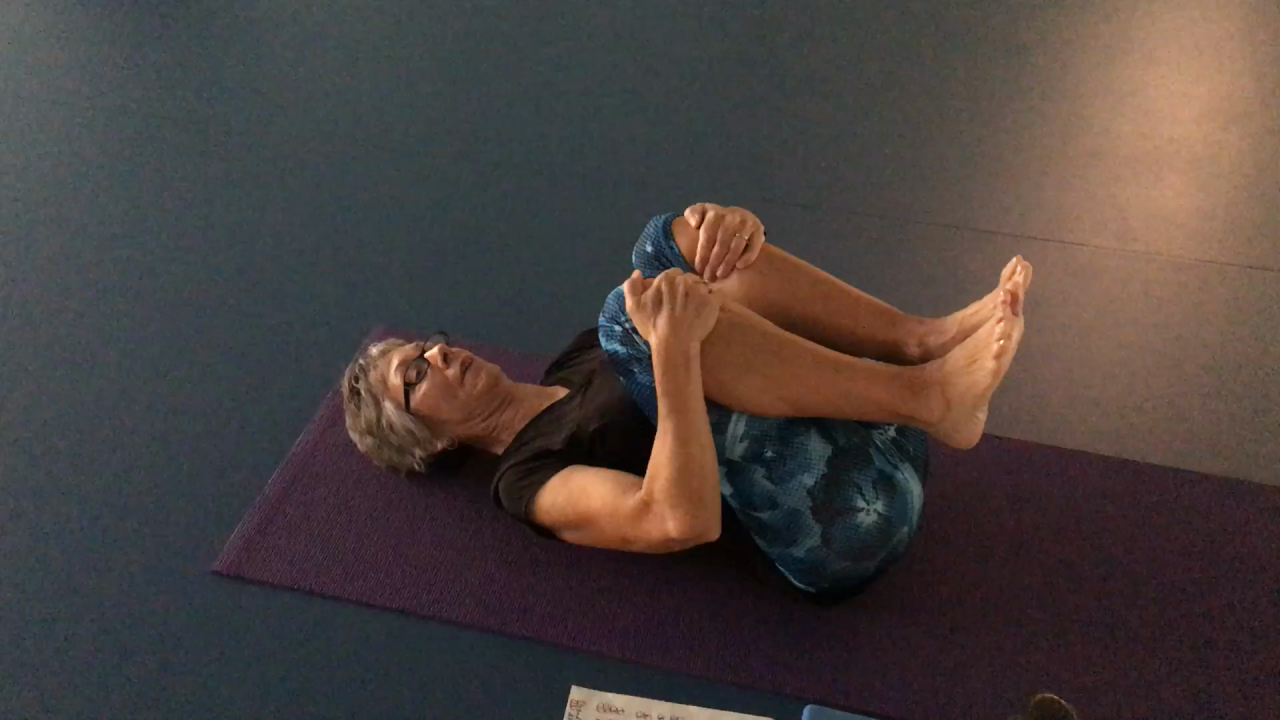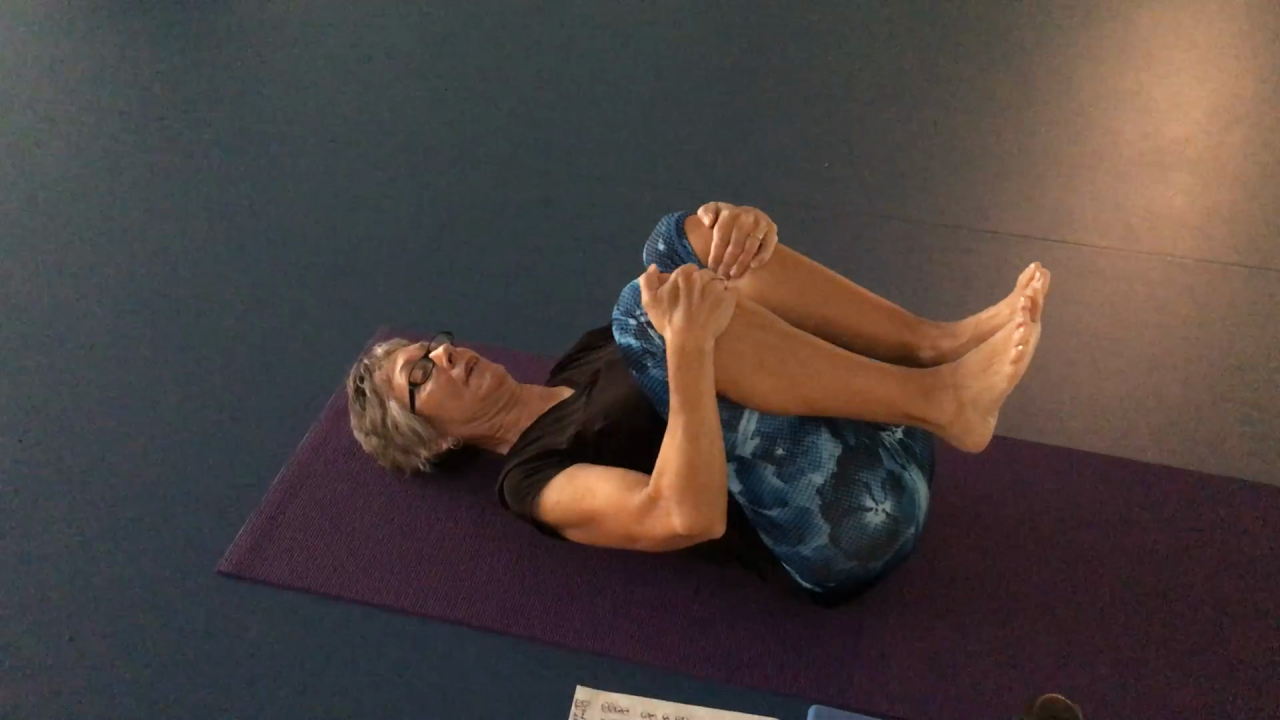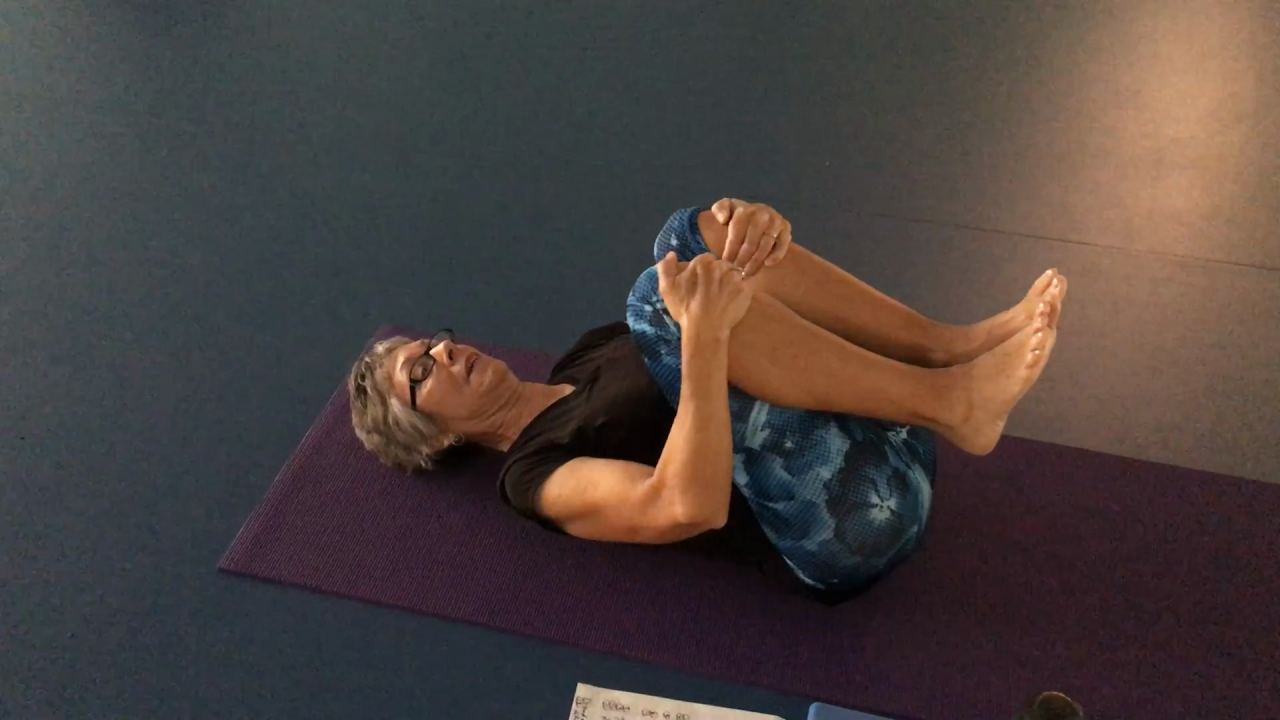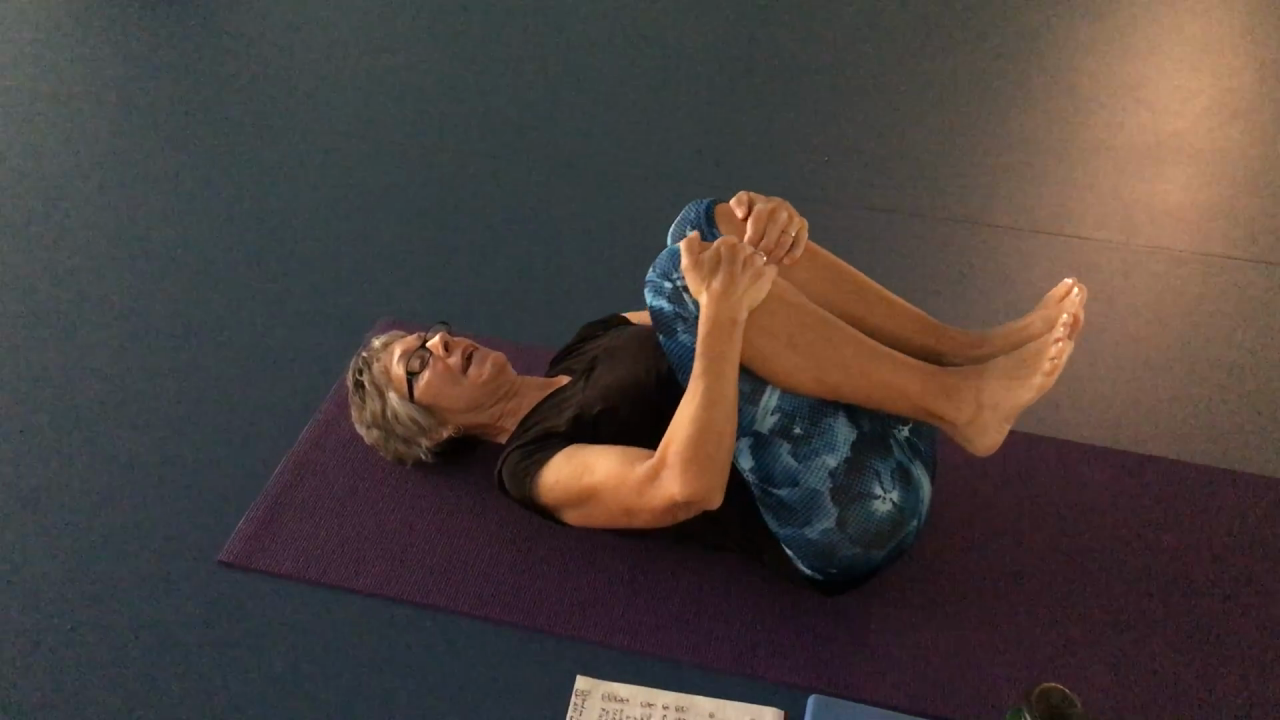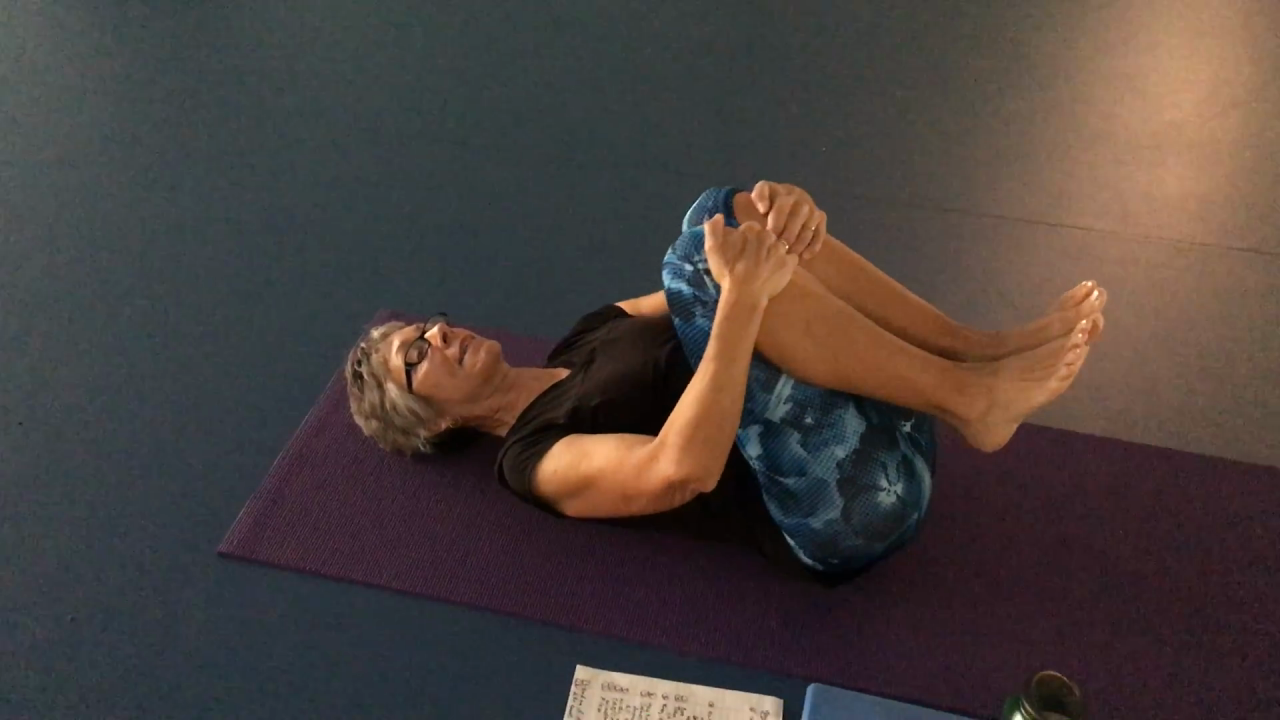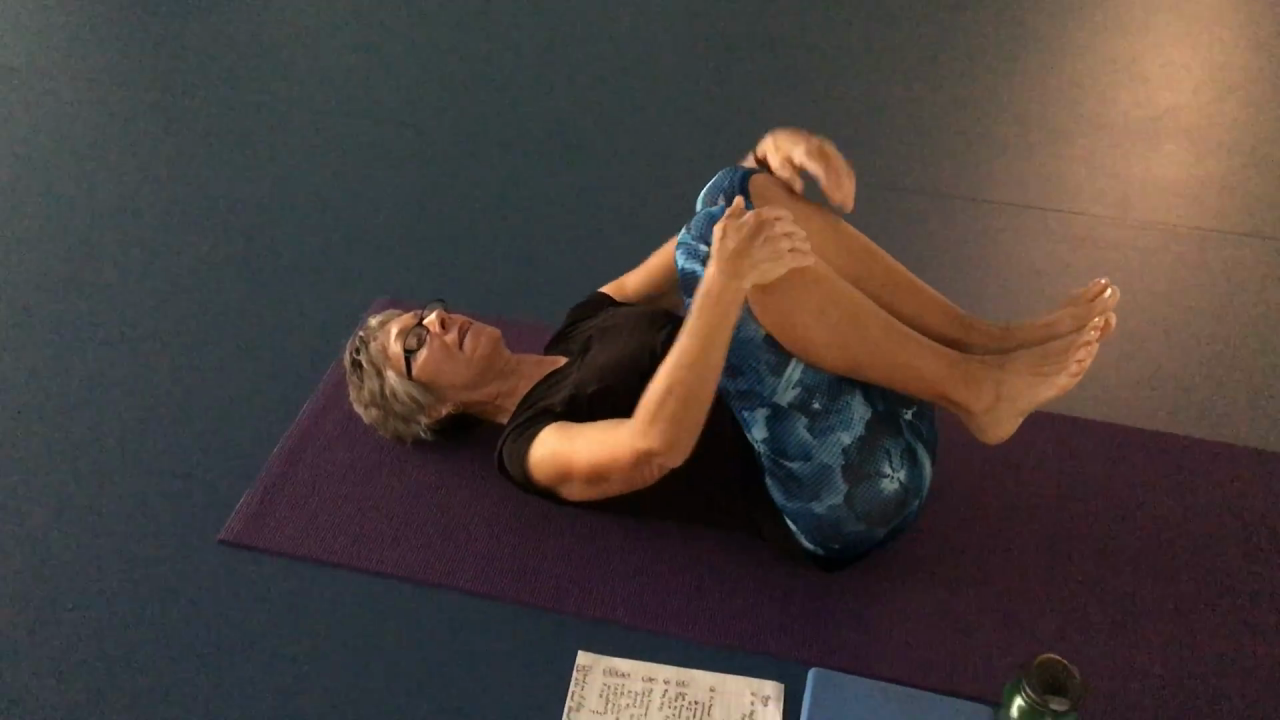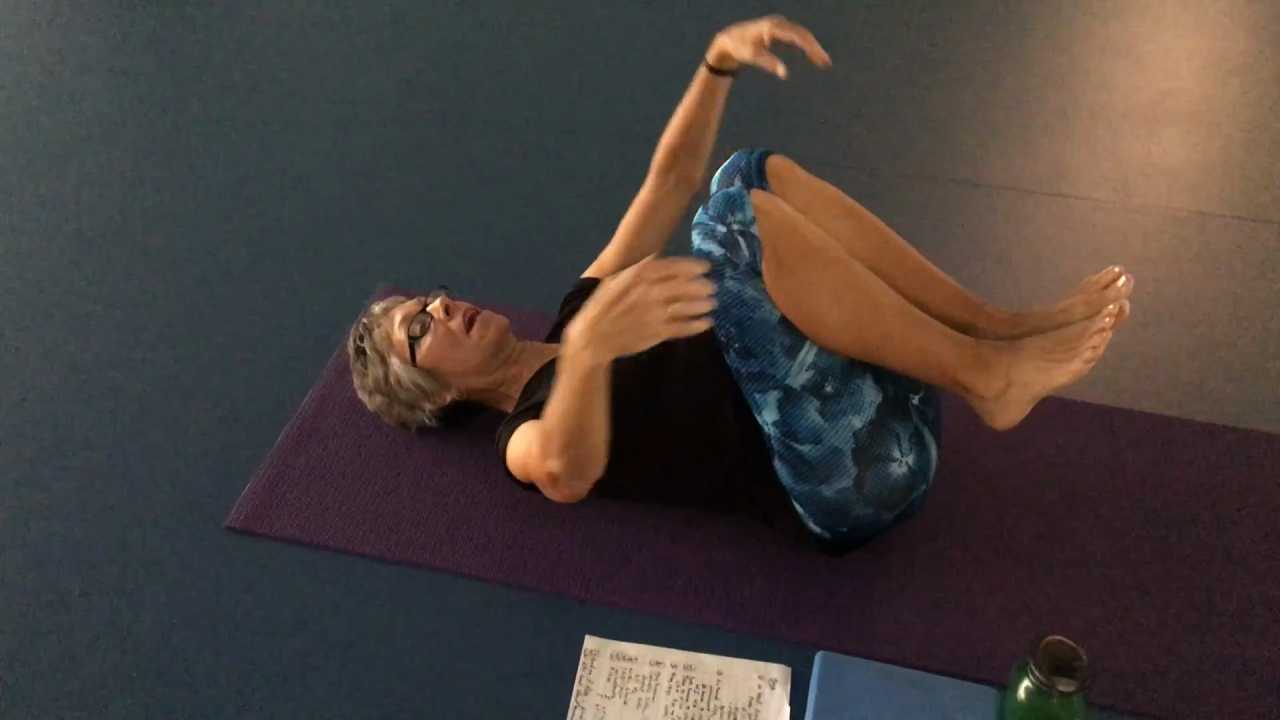
dt=0.3s
person 1, frame 1
left shoulder: (584, 357)
right shoulder: (529, 480)
right elbow: (686, 521)
left wrist: (732, 229)
right wrist: (672, 348)
left hip: (870, 445)
right hip: (844, 525)
left knee: (676, 241)
right knee: (634, 323)
left ankle: (923, 341)
right ankle: (932, 396)
person 1, frame 2
left shoulder: (594, 354)
right shoulder: (537, 481)
left elbow: (747, 302)
right elbow: (690, 518)
left wrist: (745, 226)
right wrist: (687, 343)
left hip: (876, 446)
right hip: (847, 525)
left knee: (689, 240)
right knee: (650, 317)
left ankle: (937, 345)
right ankle: (943, 398)
person 1, frame 3
left shoulder: (593, 350)
right shoulder: (537, 478)
left elbow: (744, 324)
right elbow: (691, 509)
left wrist: (752, 226)
right wrist: (703, 333)
left hip: (881, 446)
right hip: (848, 527)
left knee: (698, 237)
right knee: (663, 302)
left ankle: (948, 349)
right ankle: (953, 403)
person 1, frame 4
left shoulder: (592, 341)
right shoulder: (536, 468)
left elbow: (748, 309)
right elbow: (689, 487)
left wrist: (767, 219)
right wrist: (720, 312)
left hip: (881, 440)
right hip: (848, 516)
left knee: (711, 229)
right knee: (682, 284)
left ankle: (963, 350)
right ankle: (960, 401)
person 1, frame 5
left shoulder: (589, 333)
right shoulder: (535, 462)
left elbow: (736, 286)
right elbow: (683, 472)
left wrist: (779, 209)
right wrist: (744, 298)
left hip: (882, 438)
right hip: (847, 512)
left knee: (725, 219)
right knee: (703, 262)
left ankle: (977, 350)
right ankle: (971, 397)
person 1, frame 6
left shoulder: (586, 322)
right shoulder: (533, 449)
left elbow: (734, 230)
right elbow: (655, 446)
left wrist: (773, 154)
right wrist: (727, 279)
left hip: (882, 422)
right hip: (847, 494)
left knee: (736, 201)
right knee: (714, 248)
left ankle: (985, 342)
right ankle: (978, 391)
person 1, frame 7
left shoulder: (581, 304)
right shoulder: (528, 437)
left elbow: (669, 184)
right elbow: (572, 467)
left wrist: (721, 59)
right wrist: (586, 346)
left hip: (884, 417)
right hip: (850, 480)
left knee: (752, 178)
right knee: (735, 222)
left ankle: (998, 329)
right ankle: (988, 379)
